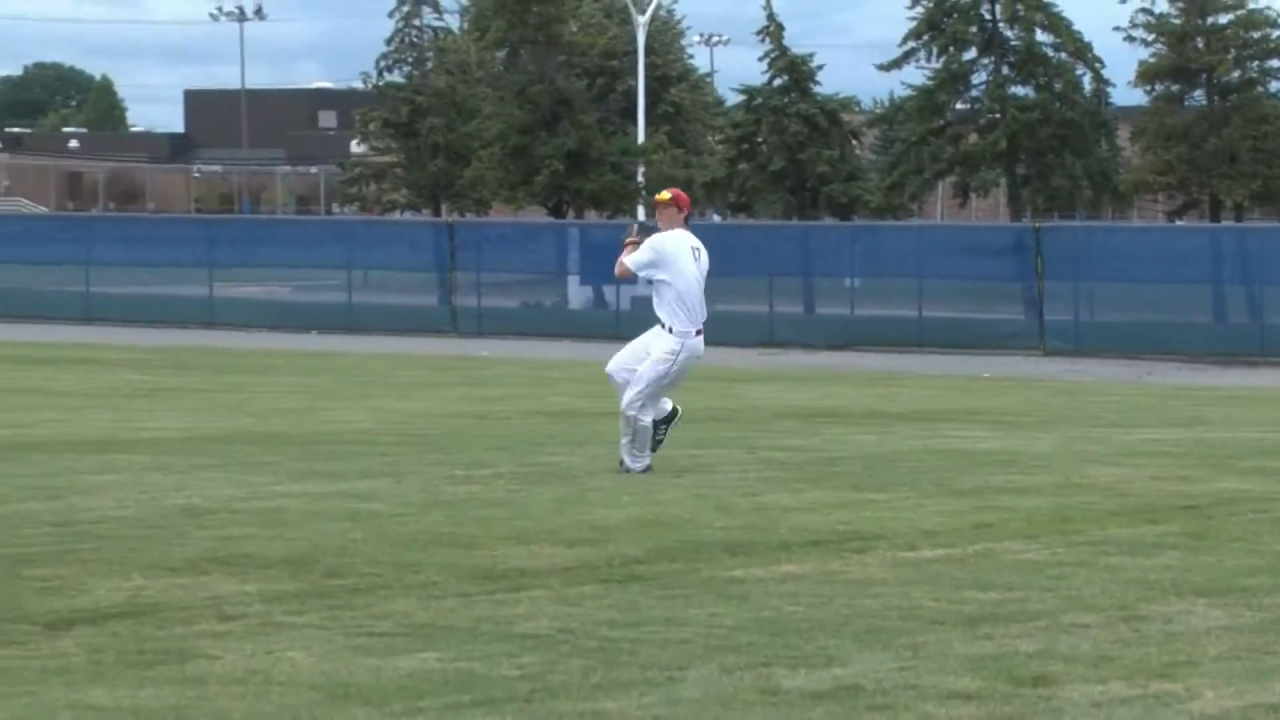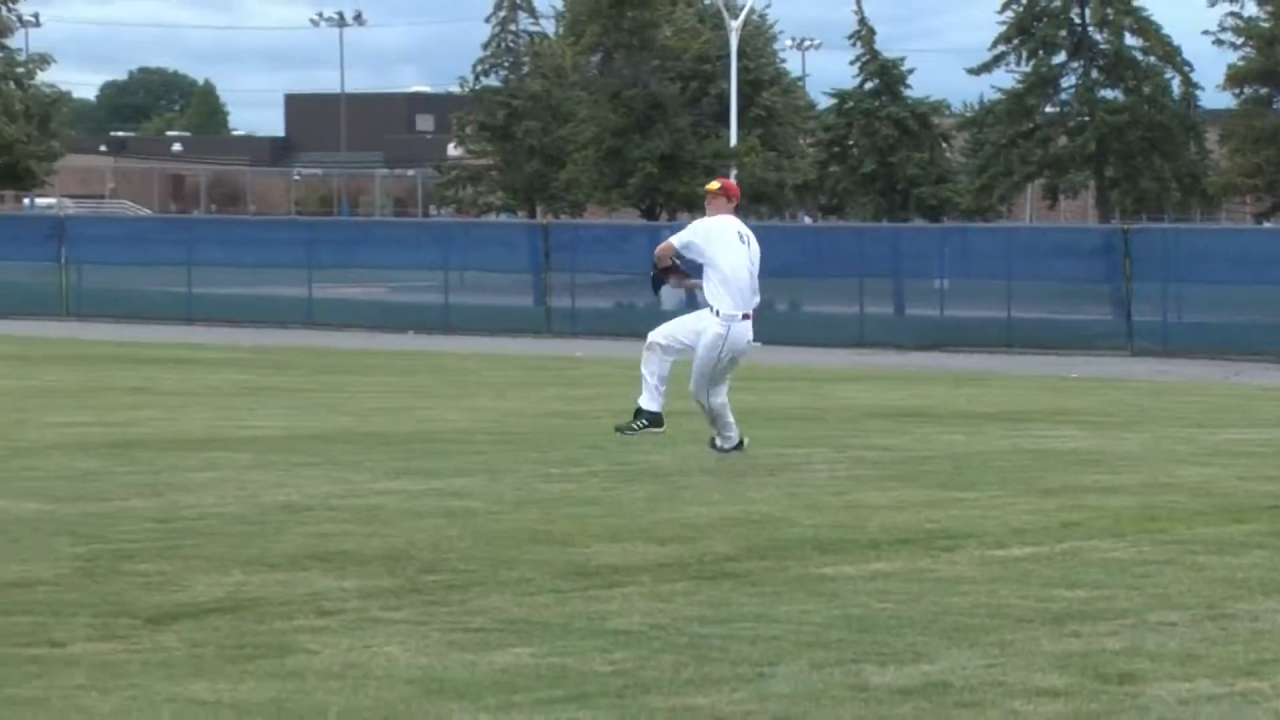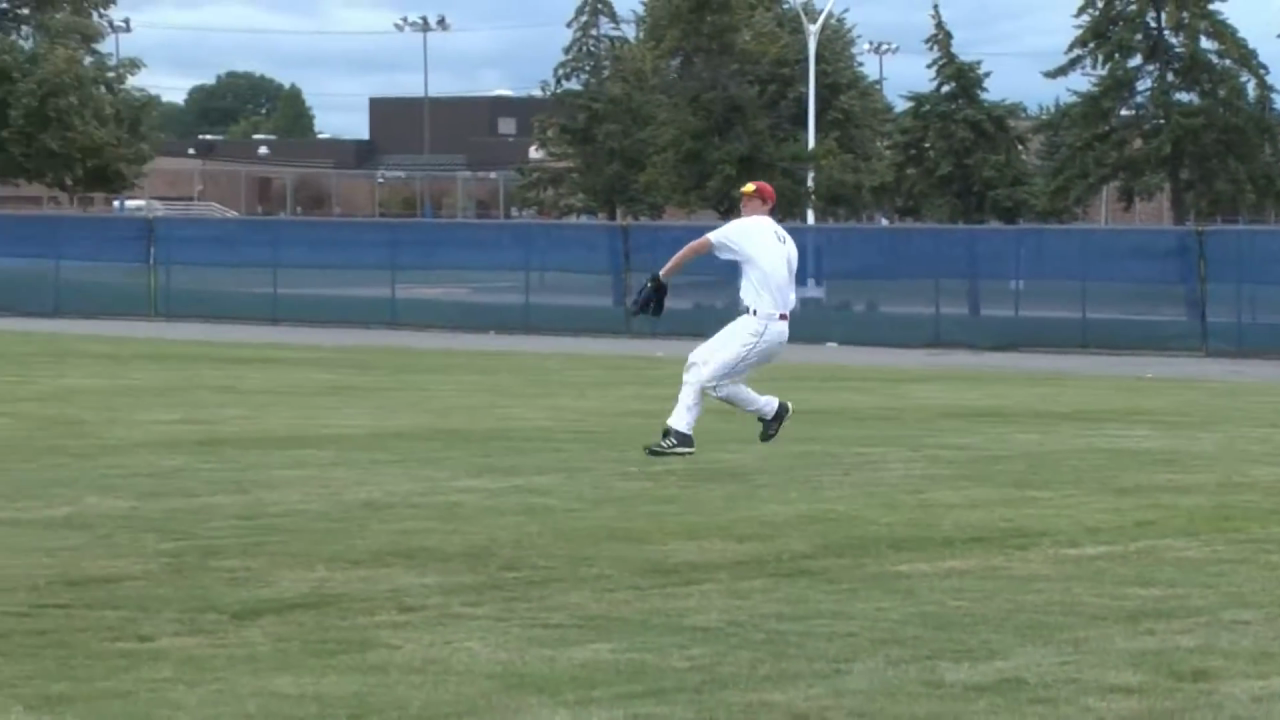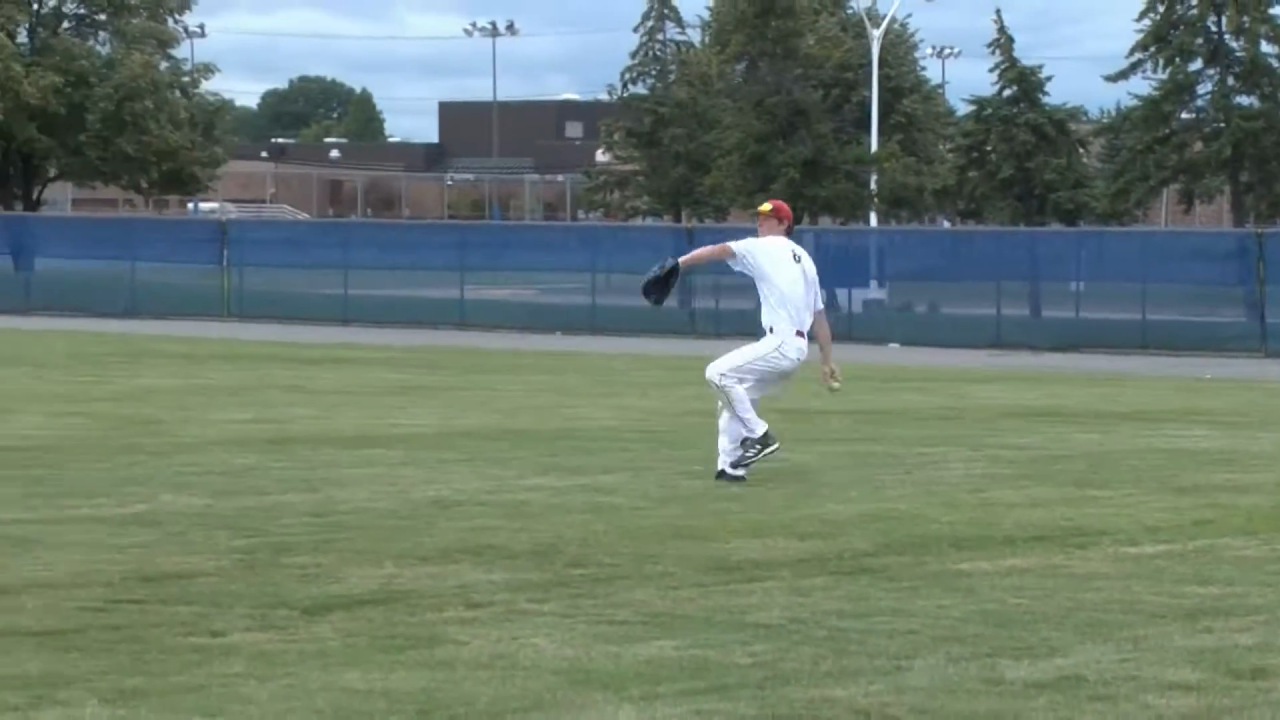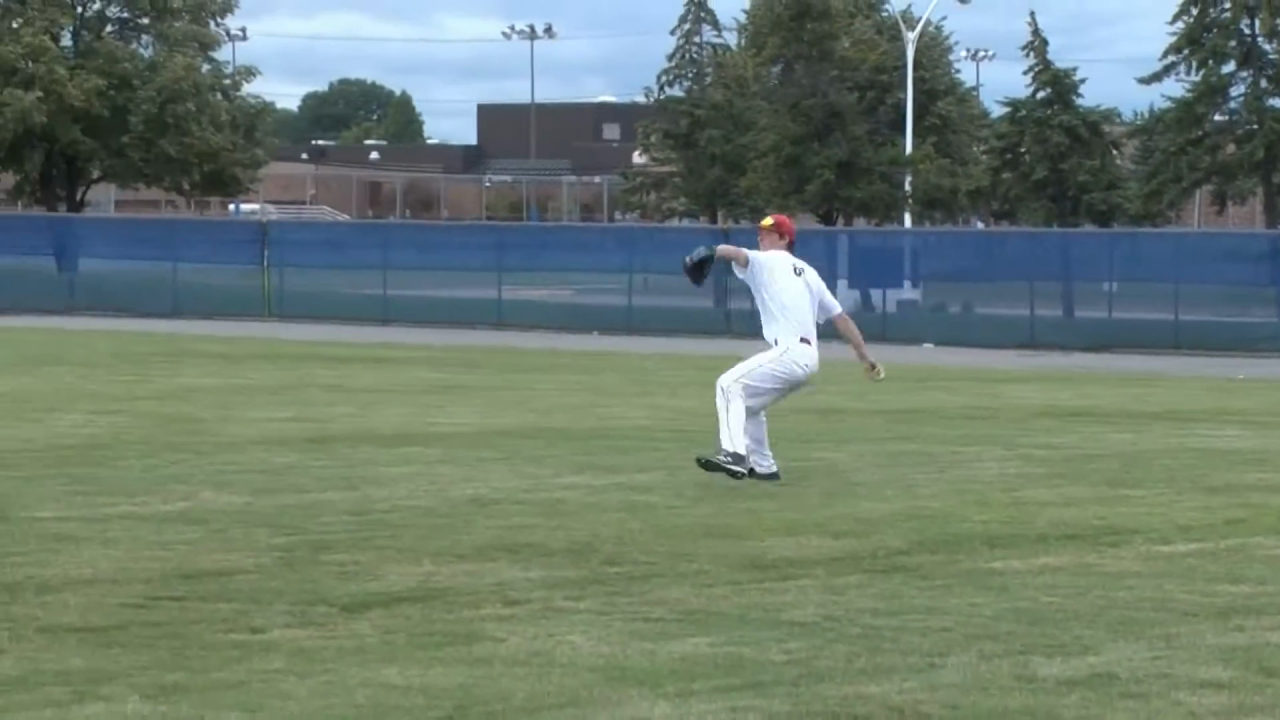
dt=0.1s
person 1, frame 1
left shoulder: (664, 242)
right shoulder: (697, 248)
left elbow: (621, 271)
left wrist: (629, 248)
left hip: (678, 342)
right hip: (668, 333)
left knee: (632, 402)
right knee: (618, 371)
left ankle: (636, 463)
right ankle: (663, 412)
person 1, frame 2
left shoulder: (709, 226)
right shoulder: (749, 239)
left elbow: (662, 252)
left wrist: (668, 269)
right wrist: (688, 282)
left hip: (725, 327)
right hip: (732, 325)
left knee: (703, 391)
right knee: (657, 341)
left ankle: (729, 440)
right ankle: (650, 412)
person 1, frame 3
left shoulder: (747, 227)
right shoulder: (787, 242)
left elbow: (697, 246)
left wrist: (664, 273)
left hip: (763, 326)
right hip: (767, 324)
left knee: (712, 380)
right knee: (699, 365)
left ankle: (771, 408)
right ankle: (678, 435)
person 1, frame 4
left shoulder: (764, 247)
right shoulder: (805, 260)
left elbow: (720, 250)
right elbow: (819, 317)
left wrist: (677, 263)
right wrist: (827, 360)
left hip: (783, 344)
right hip: (789, 345)
left knee: (717, 373)
right knee: (734, 398)
left ankle: (759, 436)
right ankle: (731, 468)
person 1, frame 5
left shoulder: (760, 261)
right shoulder: (808, 273)
left elbow: (737, 253)
right elbow: (842, 319)
left wrist: (712, 252)
right wrist: (865, 357)
left hip: (790, 354)
right hip: (802, 358)
left knee: (728, 384)
right knee: (750, 406)
left ankle: (734, 455)
right ankle: (764, 467)
